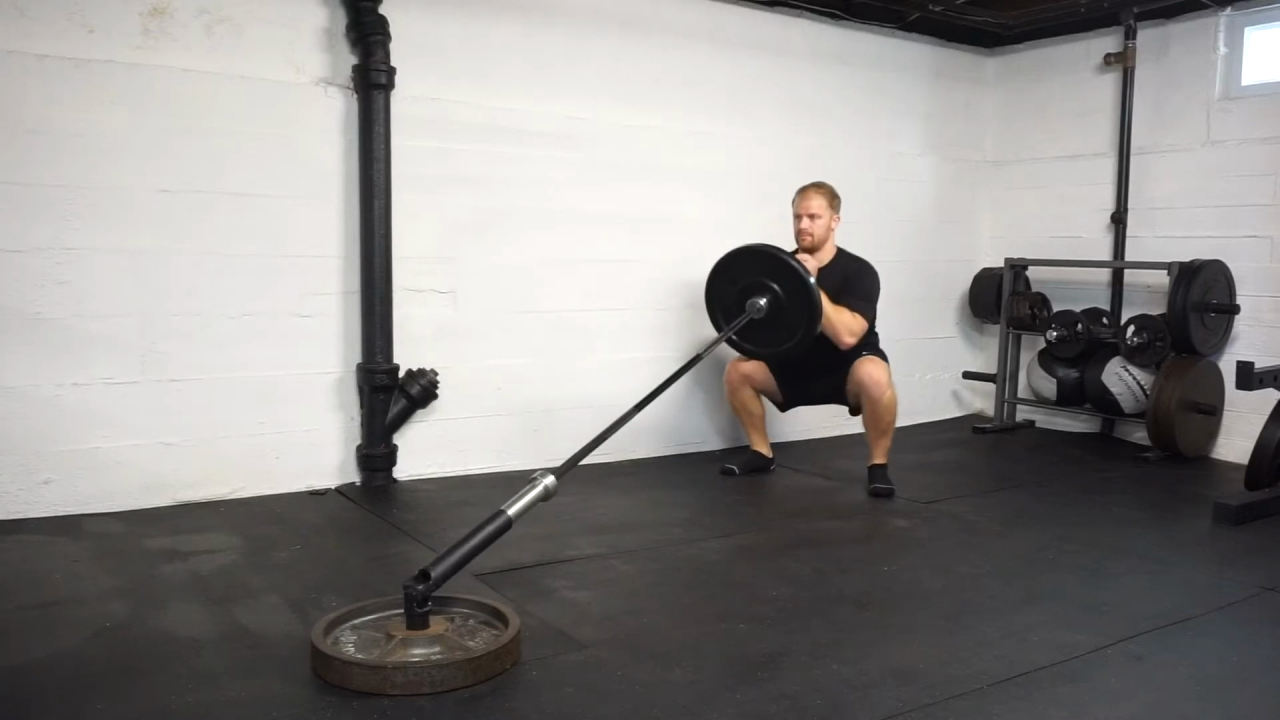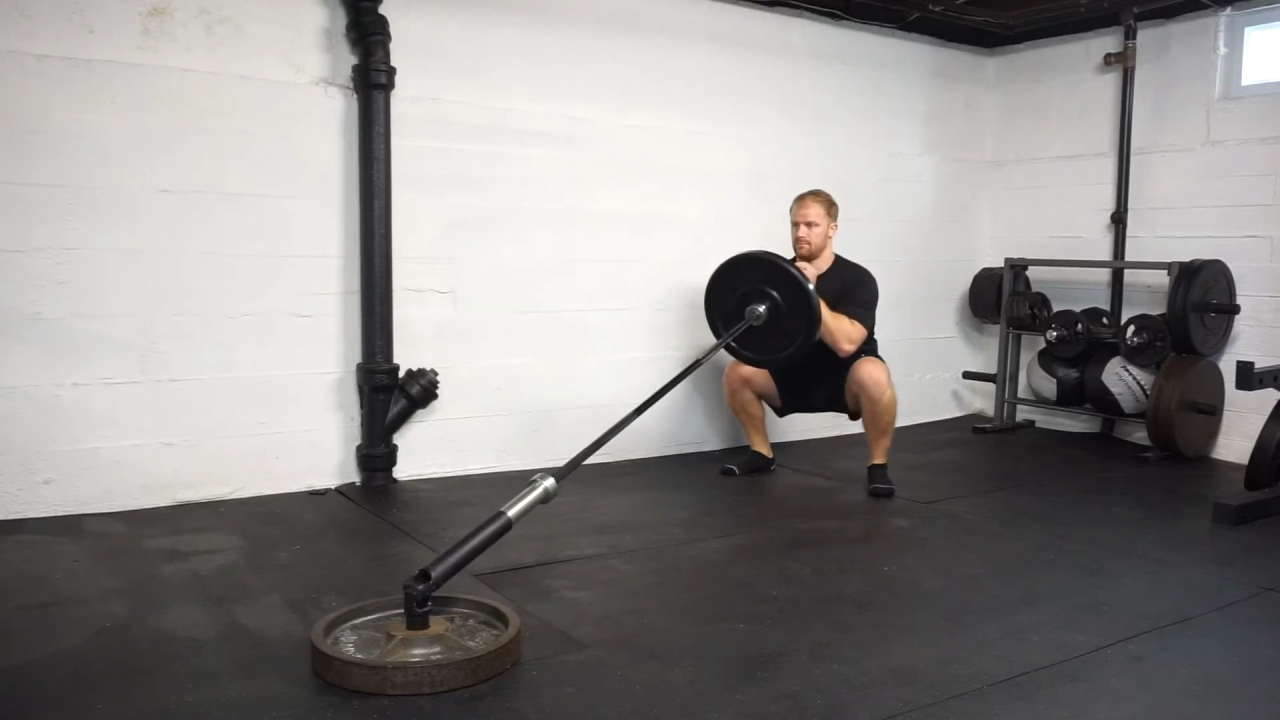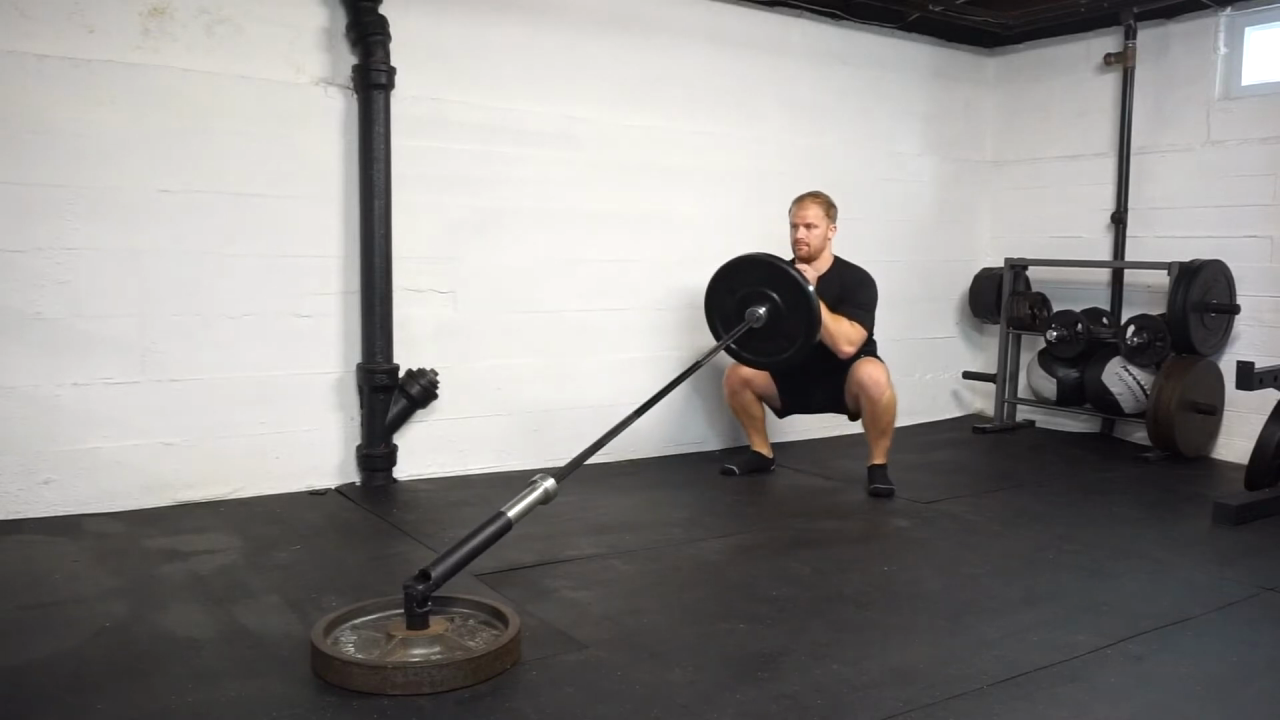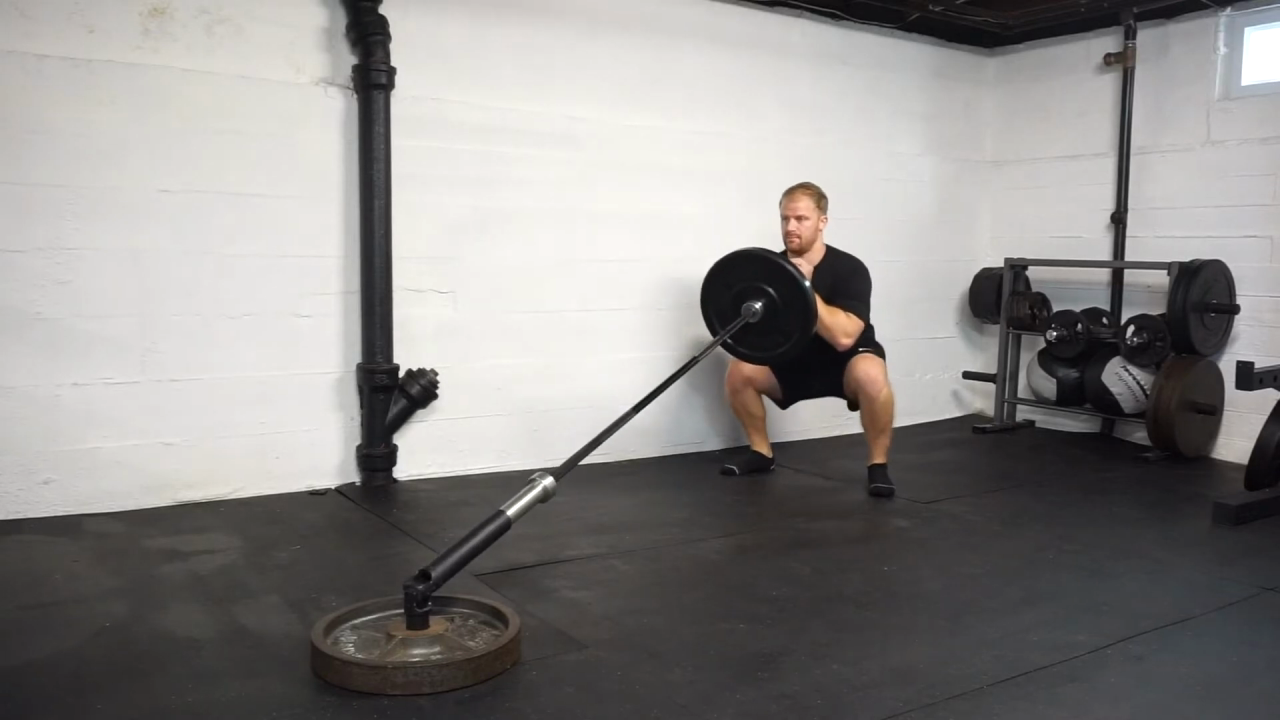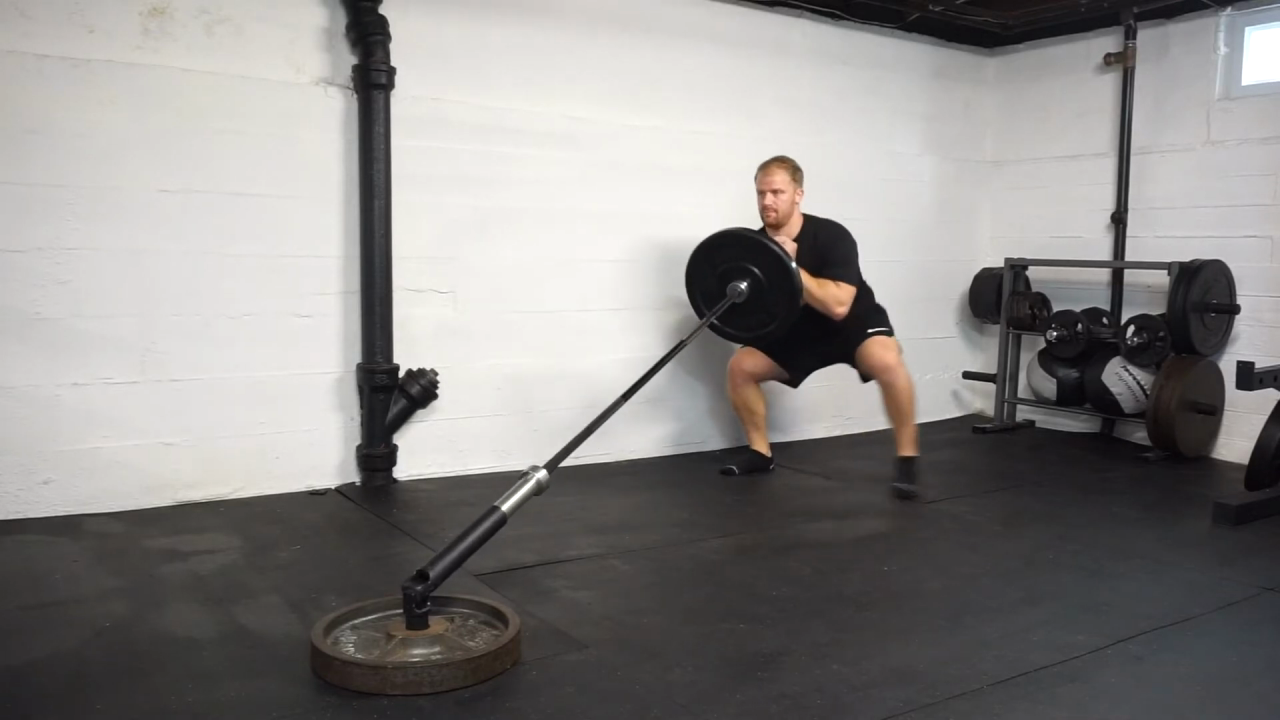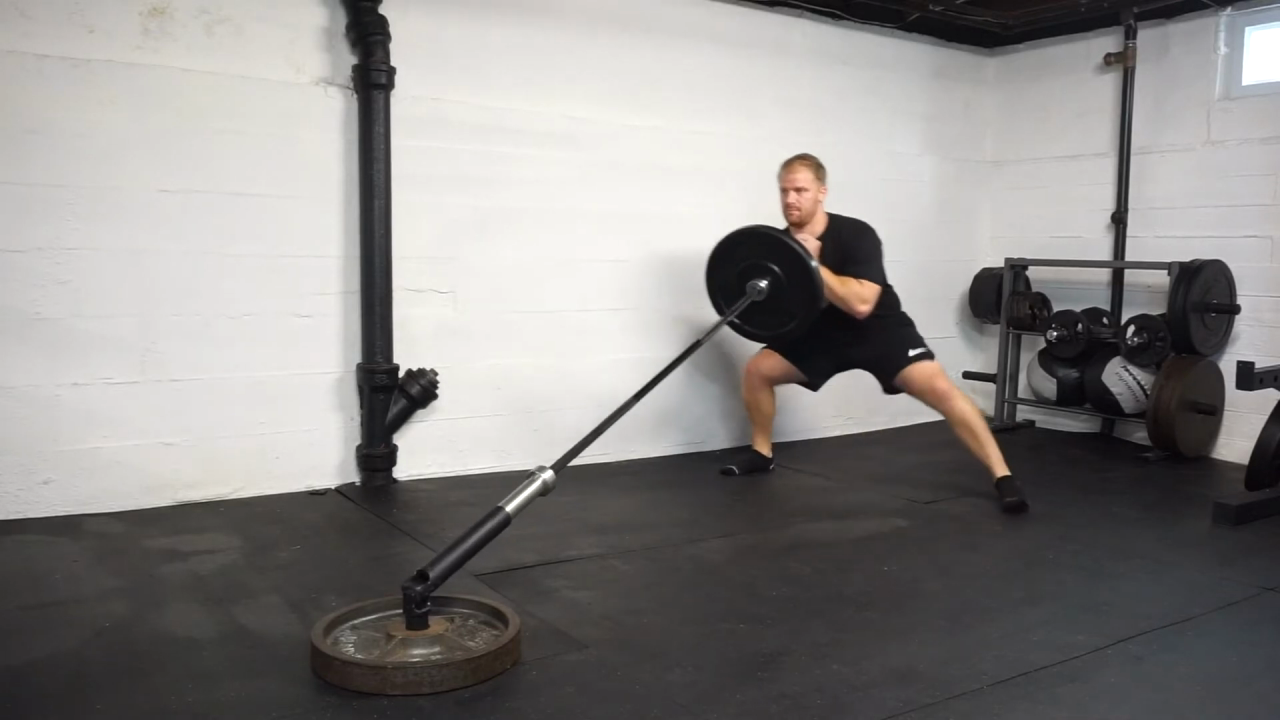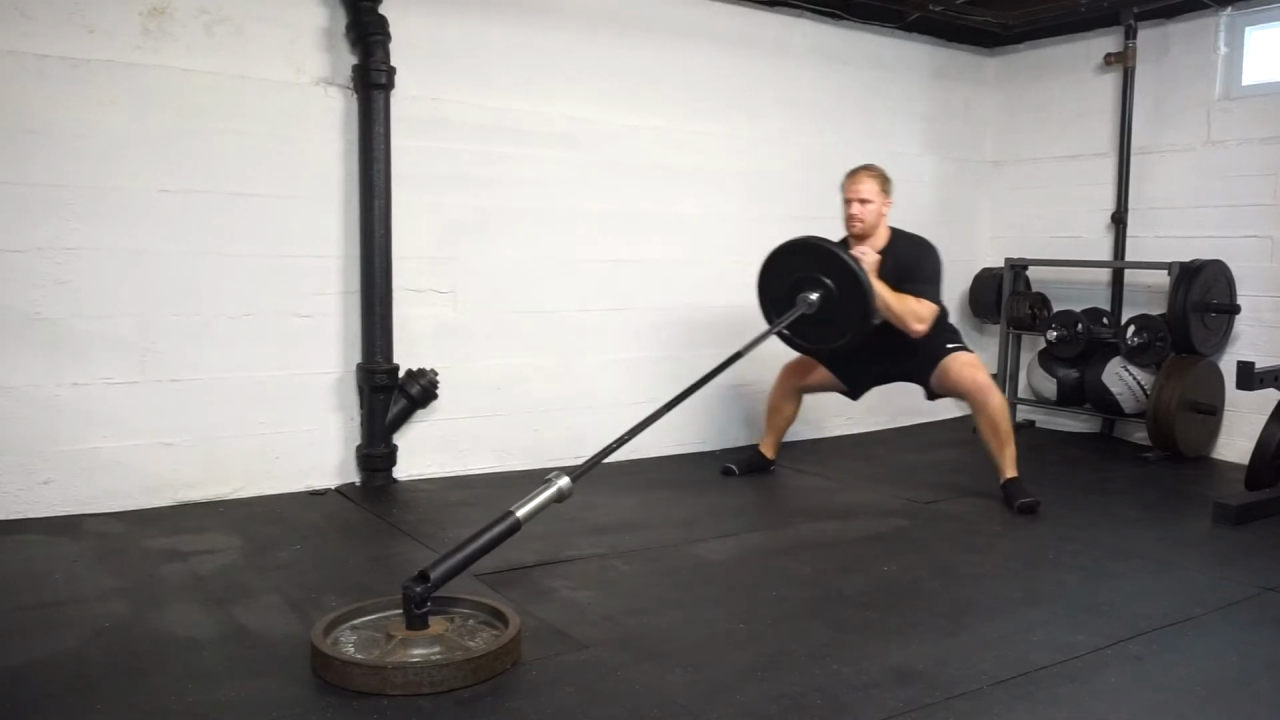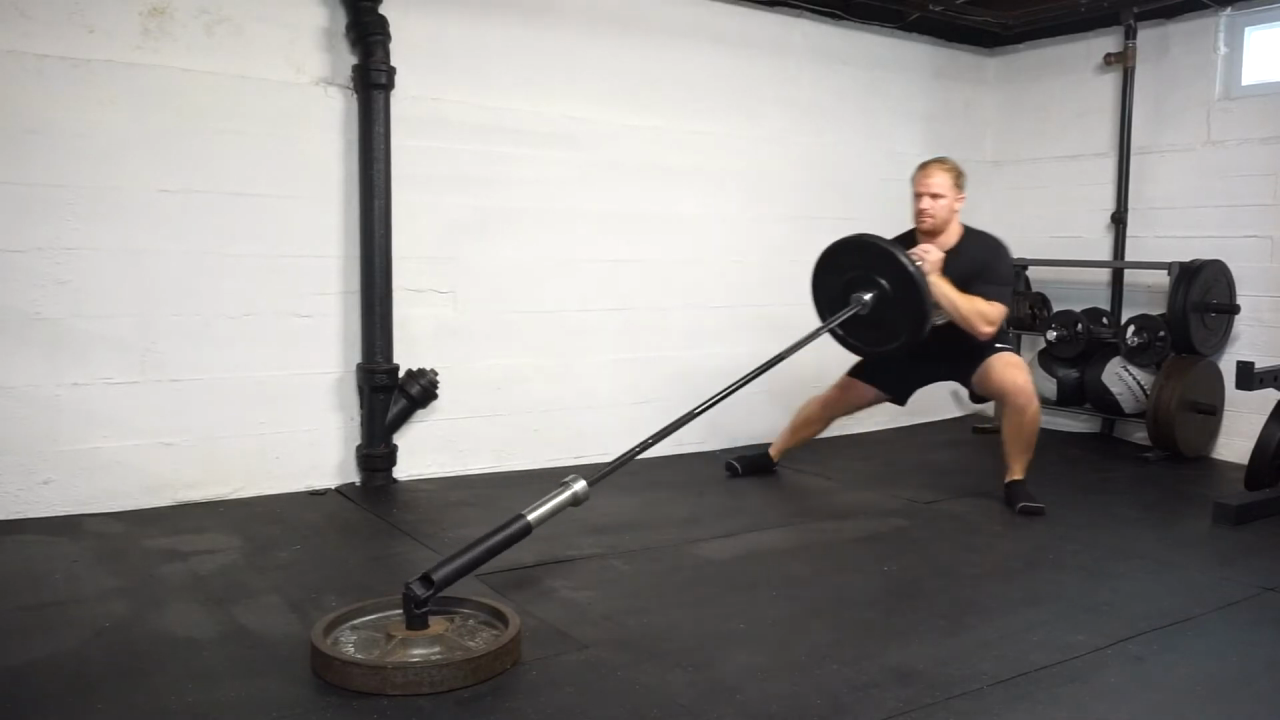
dt=0.3s
person 1, frame 1
left shoulder: (858, 272)
left elbow: (847, 336)
left hip: (848, 367)
right hip: (800, 364)
left knee: (874, 377)
right knee: (738, 372)
left ankle: (878, 465)
right ankle: (761, 452)
person 1, frame 2
left shoulder: (856, 279)
left elbow: (846, 344)
left hip: (845, 379)
right hip: (797, 373)
left knee: (873, 376)
right knee: (738, 374)
left ankle: (878, 466)
right ankle: (761, 452)
person 1, frame 3
left shoulder: (855, 281)
left elbow: (846, 346)
left hip: (844, 380)
right hip: (797, 375)
left knee: (873, 377)
right knee: (738, 376)
left ankle: (878, 466)
right ankle: (761, 452)
person 1, frame 4
left shoulder: (848, 269)
left elbow: (844, 337)
left hip: (850, 357)
right hip: (799, 358)
left knee: (870, 377)
right knee: (739, 373)
left ankle: (878, 465)
right ankle: (761, 452)
person 1, frame 5
left shoulder: (831, 237)
left elbow: (838, 306)
left hip: (854, 322)
right hip: (800, 328)
left knee: (886, 362)
right knee: (740, 367)
left ankle: (906, 457)
right ankle: (760, 451)
person 1, frame 6
left shoulder: (856, 236)
left elbow: (862, 305)
left wrist: (814, 266)
left hip: (880, 331)
right hip: (822, 332)
left knee: (938, 388)
right knee: (757, 369)
left ankle: (1002, 476)
right ankle: (761, 452)
person 1, frame 7
left shoulder: (915, 252)
left elbow: (917, 323)
left wrist: (871, 279)
left hip: (925, 344)
right hip: (866, 345)
left knee: (977, 382)
right knee: (793, 375)
left ankle: (1010, 479)
right ankle: (764, 454)
person 1, frame 8
left shoulder: (989, 253)
right shoulder: (899, 251)
left elbow: (985, 326)
left wrist: (935, 279)
left hip: (974, 347)
right hip: (911, 344)
left knee: (1018, 387)
right knee: (836, 398)
left ankle: (1016, 481)
right ankle: (771, 456)
